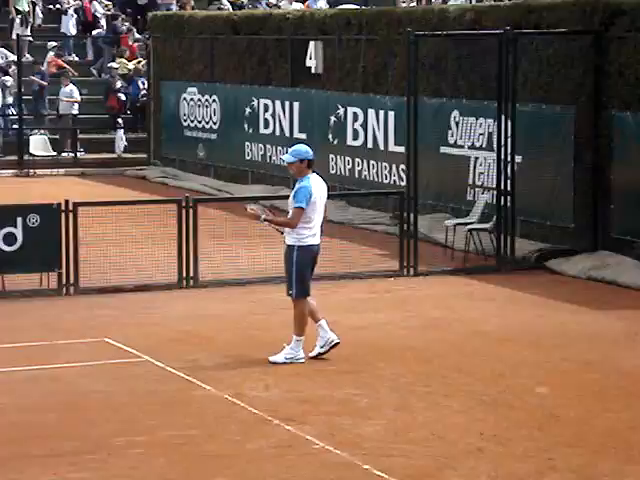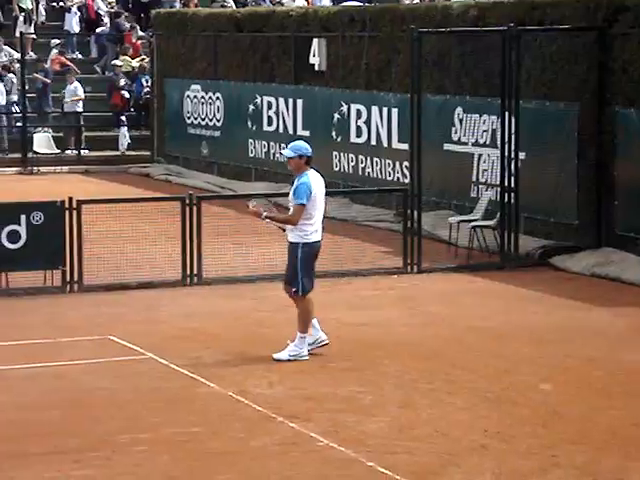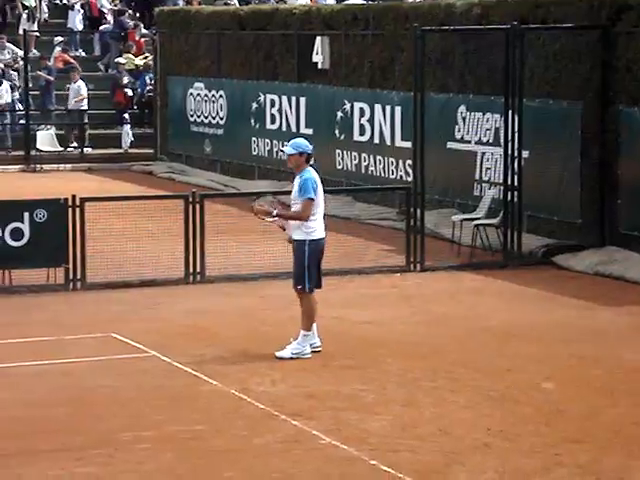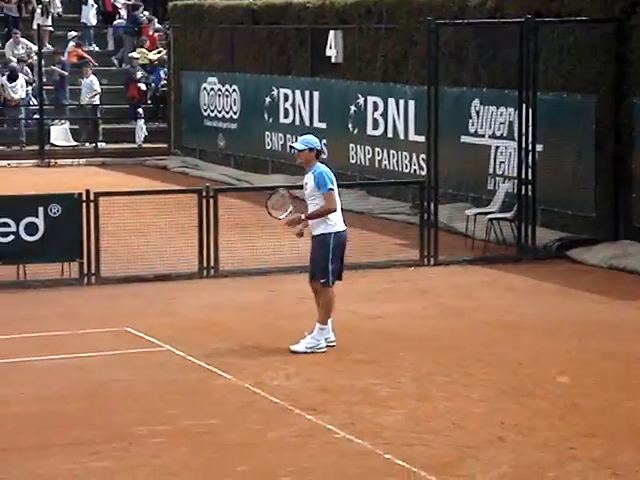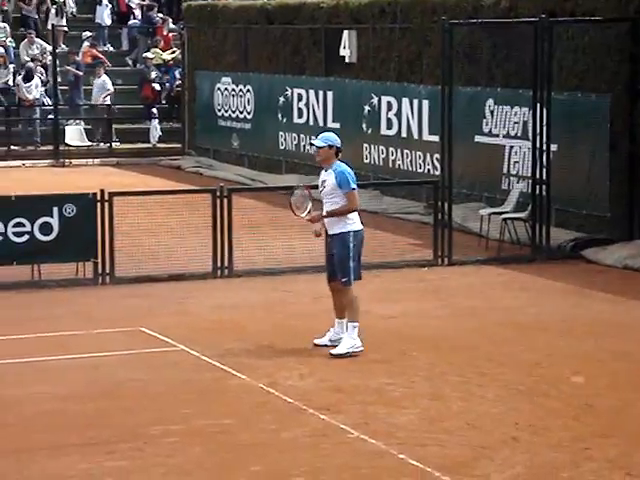
dt=0.2s
person 1, frame 1
left shoulder: (304, 187)
right shoulder: (318, 181)
left elbow: (293, 222)
right elbow: (321, 215)
left wrist: (264, 218)
left hip: (300, 246)
right hip: (311, 243)
left knee: (298, 297)
right knee: (300, 294)
left ankle: (295, 350)
right ankle: (325, 334)
person 1, frame 2
left shoulder: (303, 183)
right shoulder: (315, 177)
left elbow: (294, 219)
left wrist: (264, 215)
left hip: (302, 243)
right hip: (307, 240)
left knee: (301, 294)
right knee: (292, 289)
left ankle: (300, 347)
right ankle: (315, 334)
person 1, frame 3
left shoulder: (306, 179)
right shoulder: (306, 176)
left elbow: (305, 214)
left wrist: (273, 212)
right wrist: (293, 228)
left hip: (308, 241)
right hip: (304, 239)
left knee: (306, 291)
right knee: (303, 290)
left ankle: (302, 345)
right ankle: (312, 338)
person 1, frame 4
left shoulder: (321, 173)
right shoulder: (309, 175)
left elbow: (331, 206)
left wrist: (301, 218)
right wrist: (303, 225)
left hip: (331, 234)
right hip: (320, 235)
left knee: (326, 285)
right knee: (316, 284)
left ankle: (318, 338)
right ankle: (325, 334)
person 1, frame 5
left shoulder: (342, 172)
right shoulder: (324, 173)
left elbow: (352, 206)
left wrist: (322, 215)
right wrist: (321, 223)
left hip: (347, 234)
right hip: (333, 234)
left knee: (345, 285)
right knee: (333, 284)
left ankle: (352, 337)
right ankle: (338, 332)
